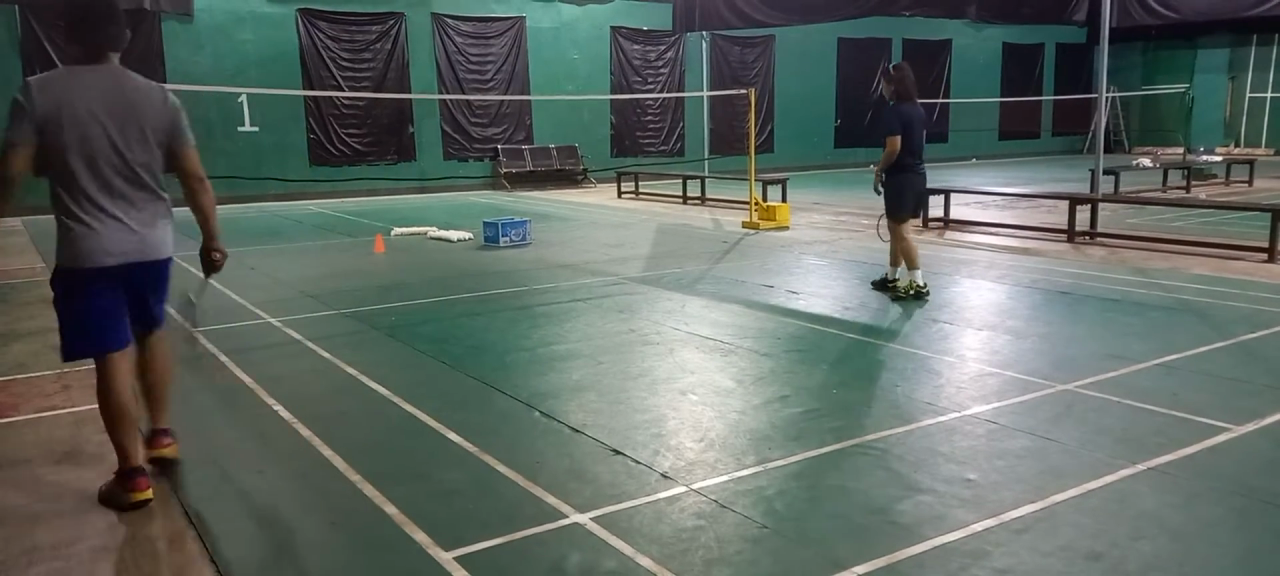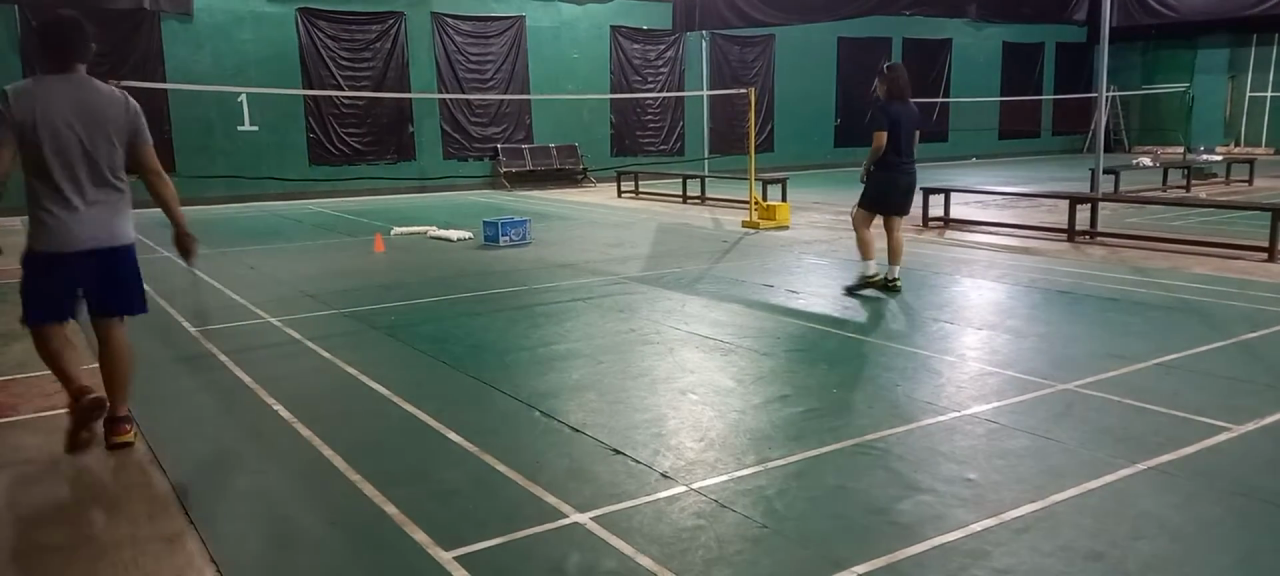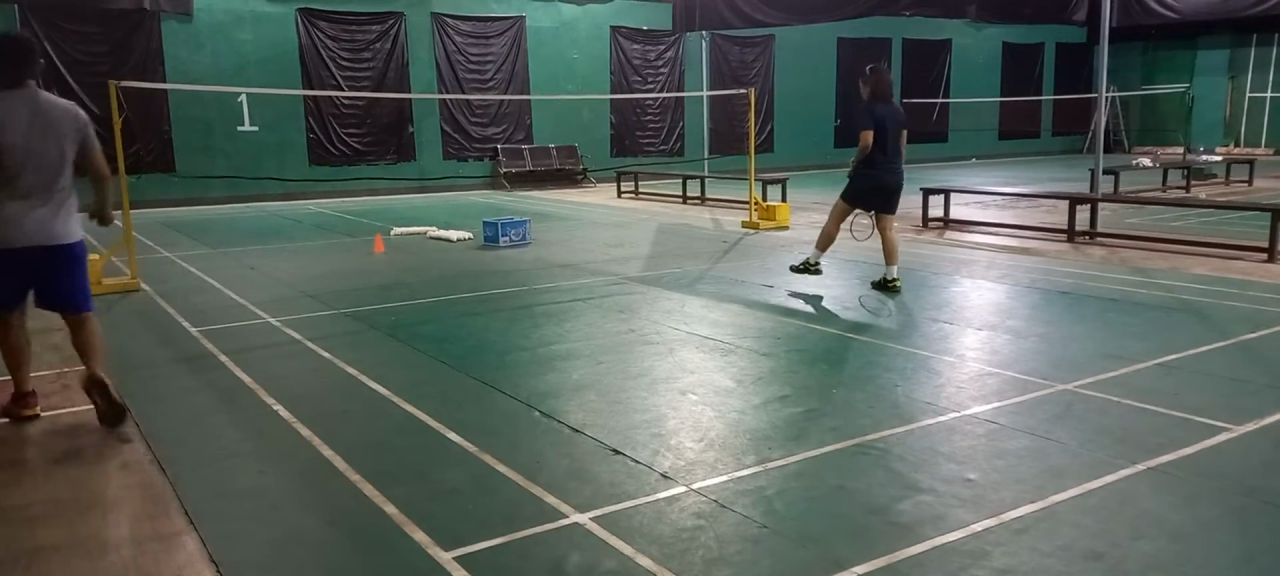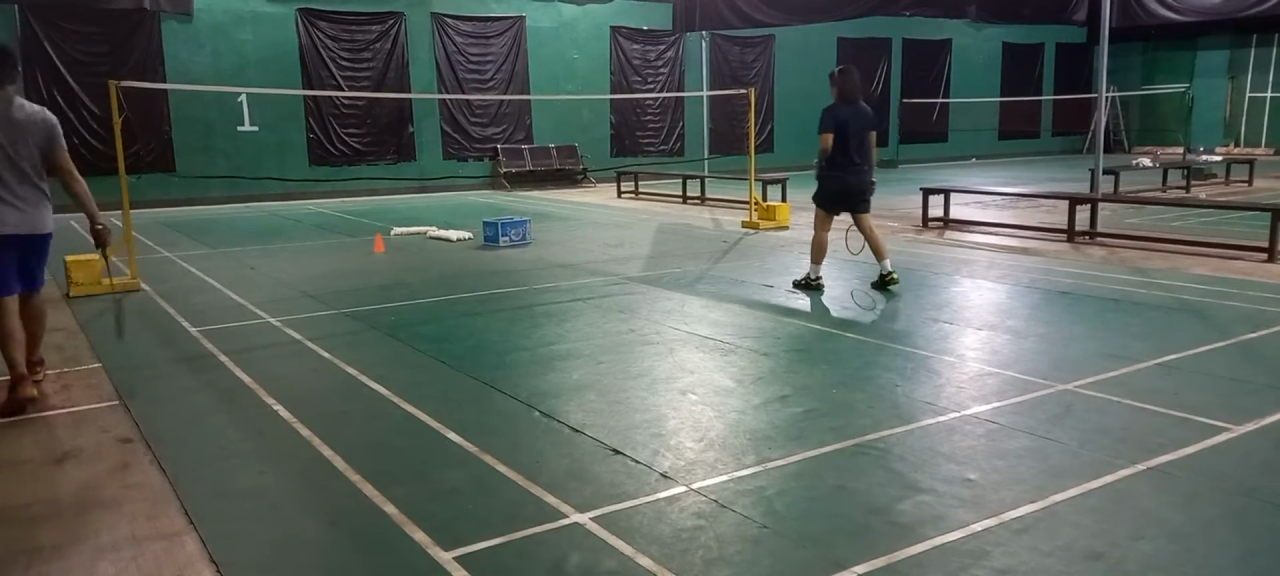
dt=0.4s
person 1, frame 1
right shoulder: (160, 98)
right elbow: (195, 178)
right wrist: (211, 239)
left hip: (87, 254)
right hip: (152, 247)
left knee: (112, 360)
right knee: (150, 336)
left ankle: (133, 473)
right ankle: (160, 432)
person 1, frame 2
right shoulder: (122, 103)
right elbow: (153, 173)
right wrist: (180, 226)
left hip: (54, 240)
right hip: (114, 237)
left knee: (46, 324)
right knee: (111, 326)
left ankle: (82, 394)
right ankle: (119, 418)
person 1, frame 3
right shoulder: (71, 114)
right elbow: (100, 173)
right wrist: (103, 208)
right hip: (61, 235)
right knee: (79, 315)
right ankle: (97, 375)
person 1, frame 4
right shoulder: (42, 118)
right elbow: (68, 175)
right wrist: (96, 220)
right hip: (35, 225)
right knee: (31, 294)
right ankle: (32, 364)
person 2, frame 1
left shoulder: (895, 111)
right shoulder: (917, 109)
left elbow: (893, 148)
left wrist: (878, 172)
left hip: (901, 178)
right hip: (916, 175)
left knee: (900, 231)
right knee: (896, 229)
left ankle: (918, 284)
right ankle: (892, 278)
person 2, frame 2
left shoulder: (883, 109)
right shoulder: (912, 110)
left elbow: (879, 144)
right elbow: (914, 143)
left wrist: (866, 166)
left hip: (886, 175)
right hip: (907, 175)
left knee: (860, 223)
right knee: (894, 227)
left ankle: (869, 274)
right ankle: (892, 278)
person 2, frame 3
left shoulder: (869, 109)
right shoulder: (898, 111)
left elbow: (866, 143)
right elbow: (902, 144)
left wrist: (855, 163)
left hip: (870, 175)
right hip: (894, 176)
left knee: (835, 218)
right knee: (887, 228)
left ankle: (813, 262)
right ankle: (891, 278)
person 2, frame 4
left shoulder: (831, 112)
right shoulder: (866, 112)
left elbow: (826, 146)
right elbow: (871, 146)
left wrist: (819, 163)
right wrist: (870, 175)
left hip: (835, 178)
right hip: (859, 177)
left knee: (821, 228)
right knee: (866, 226)
left ankle: (814, 277)
right ankle: (887, 272)
